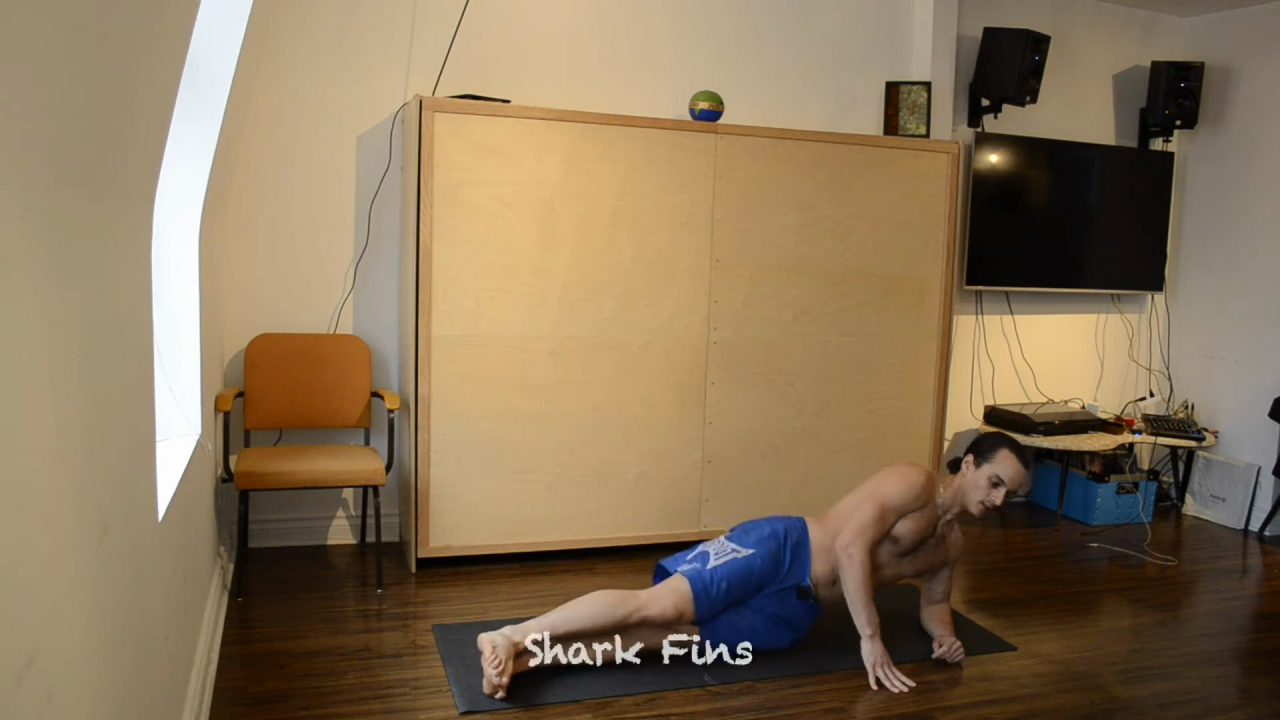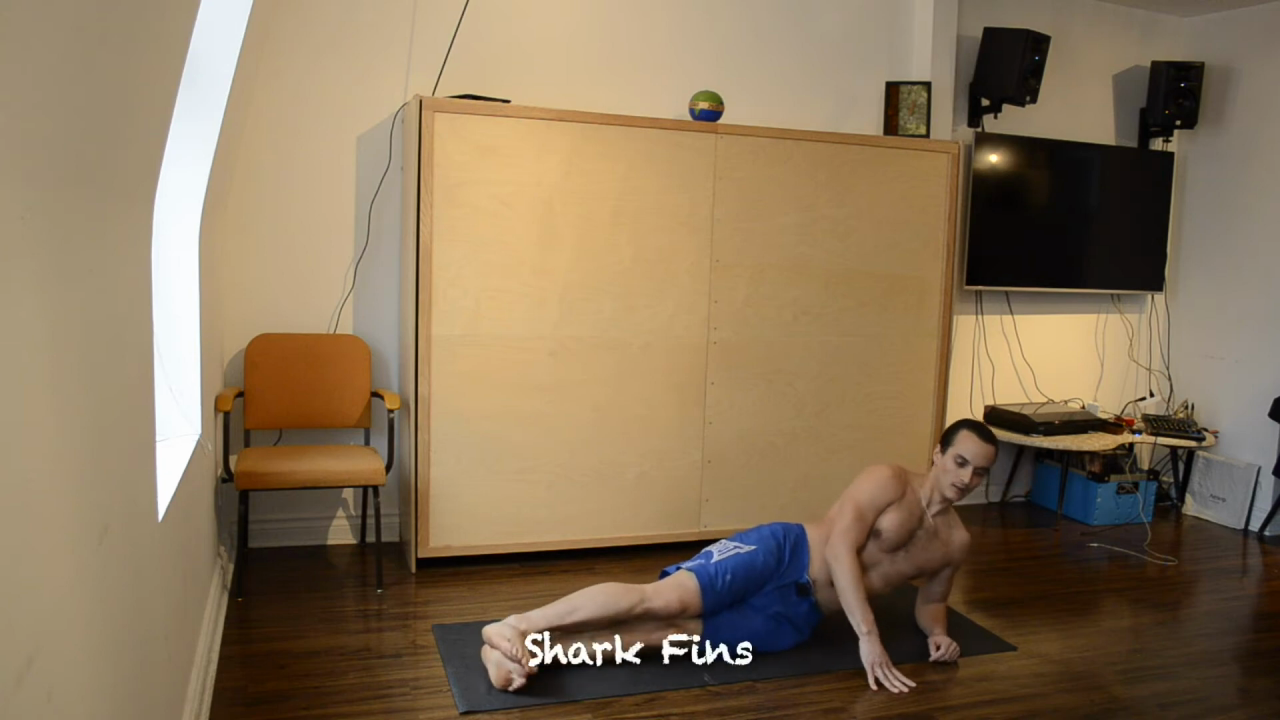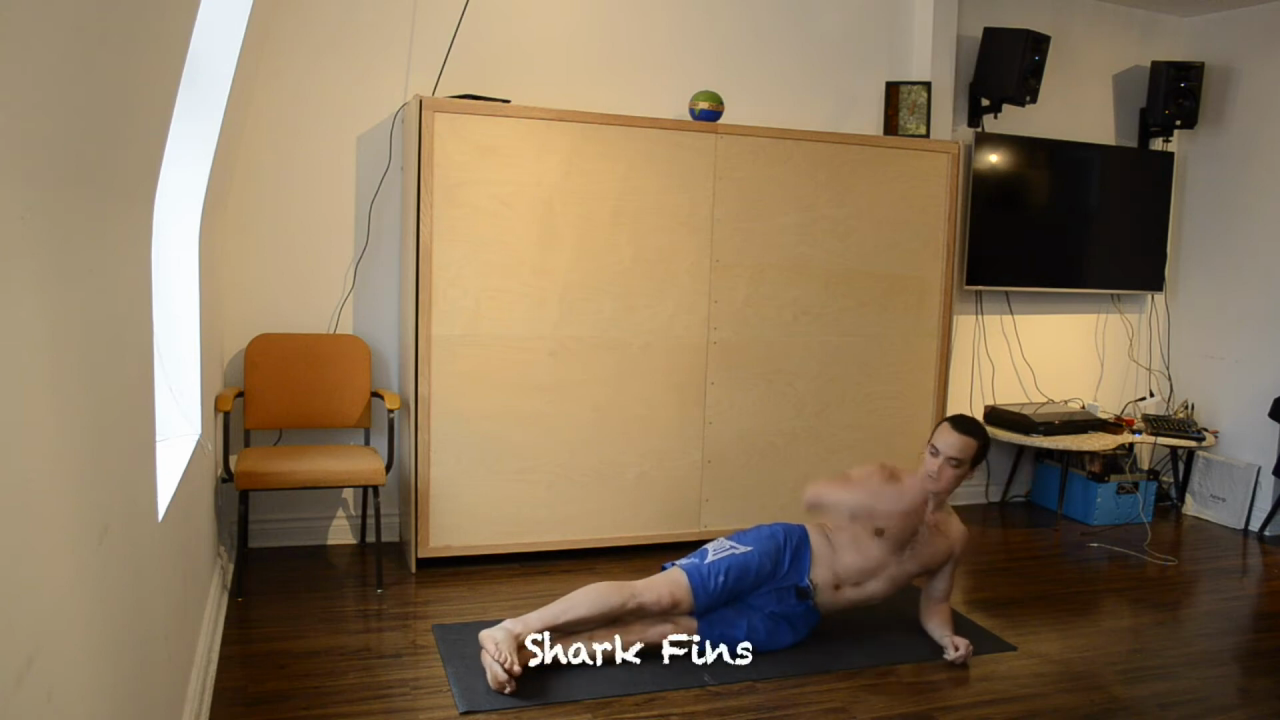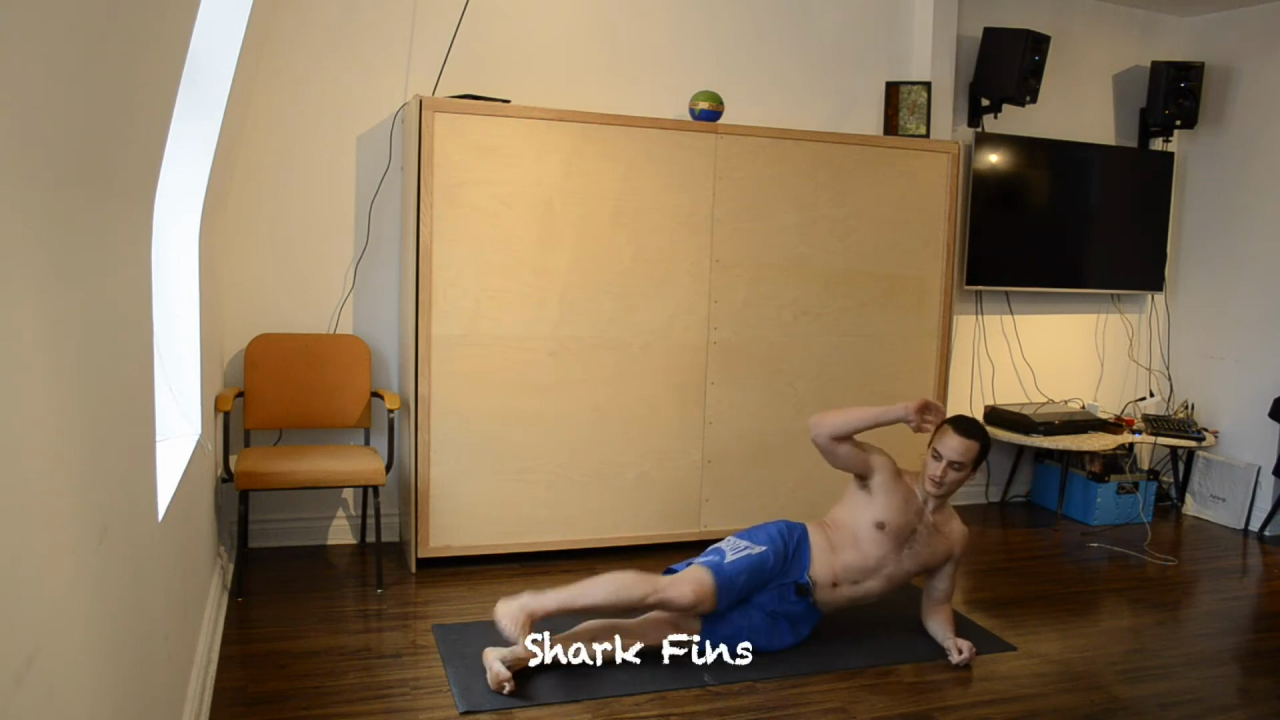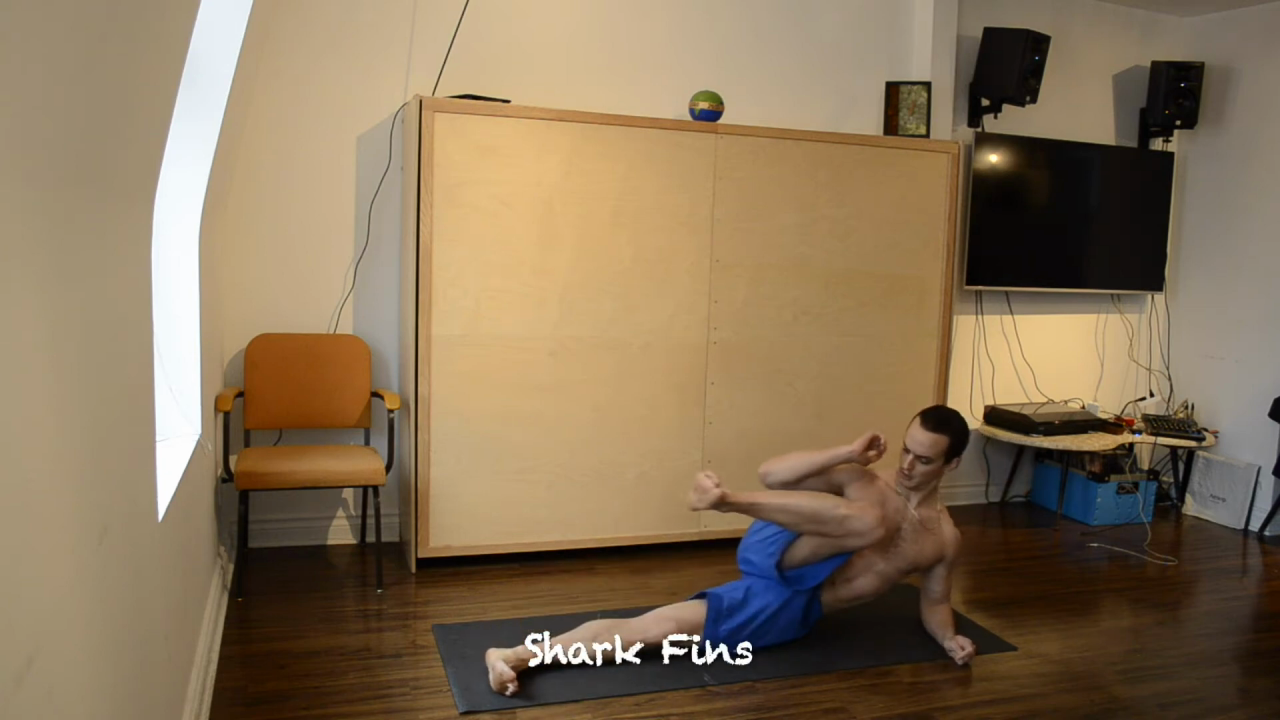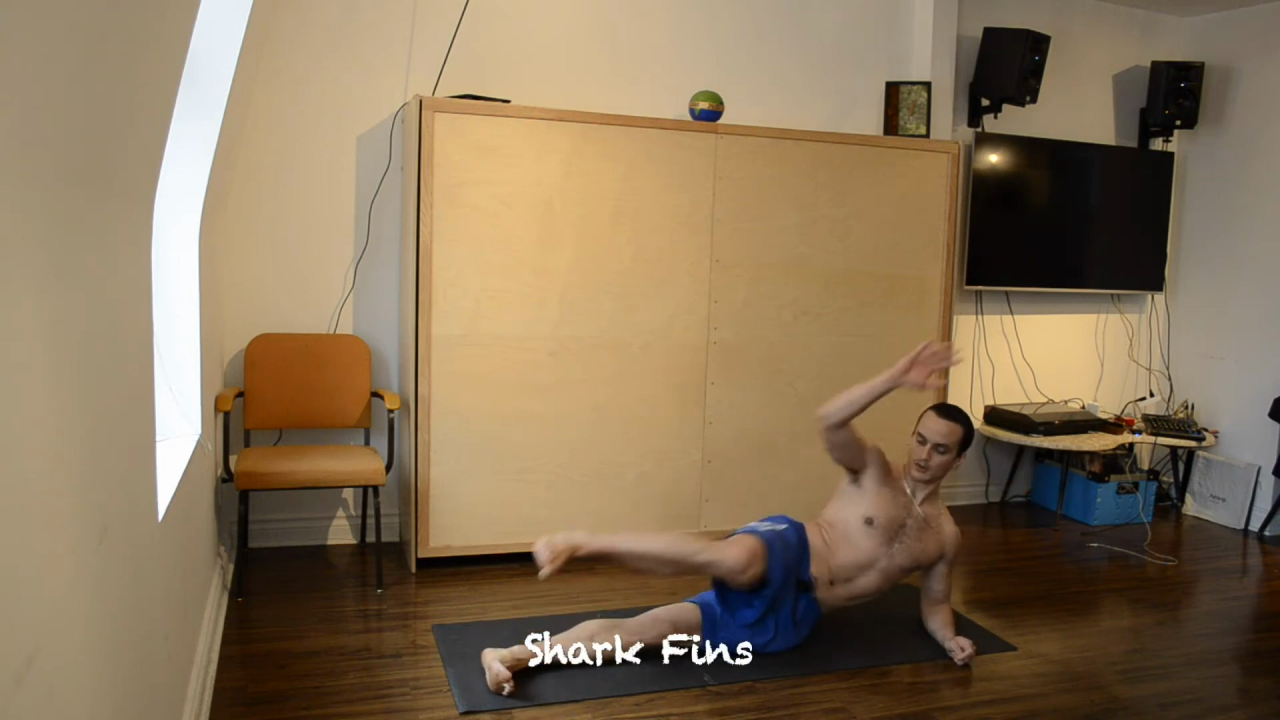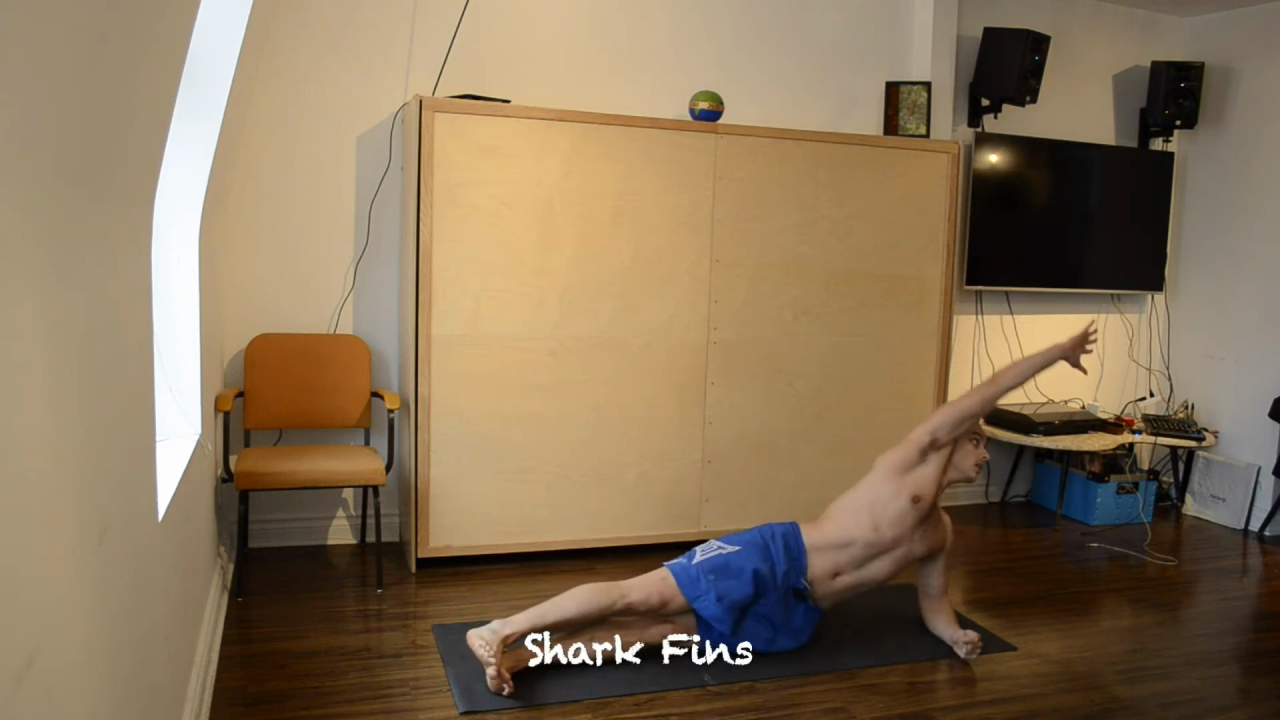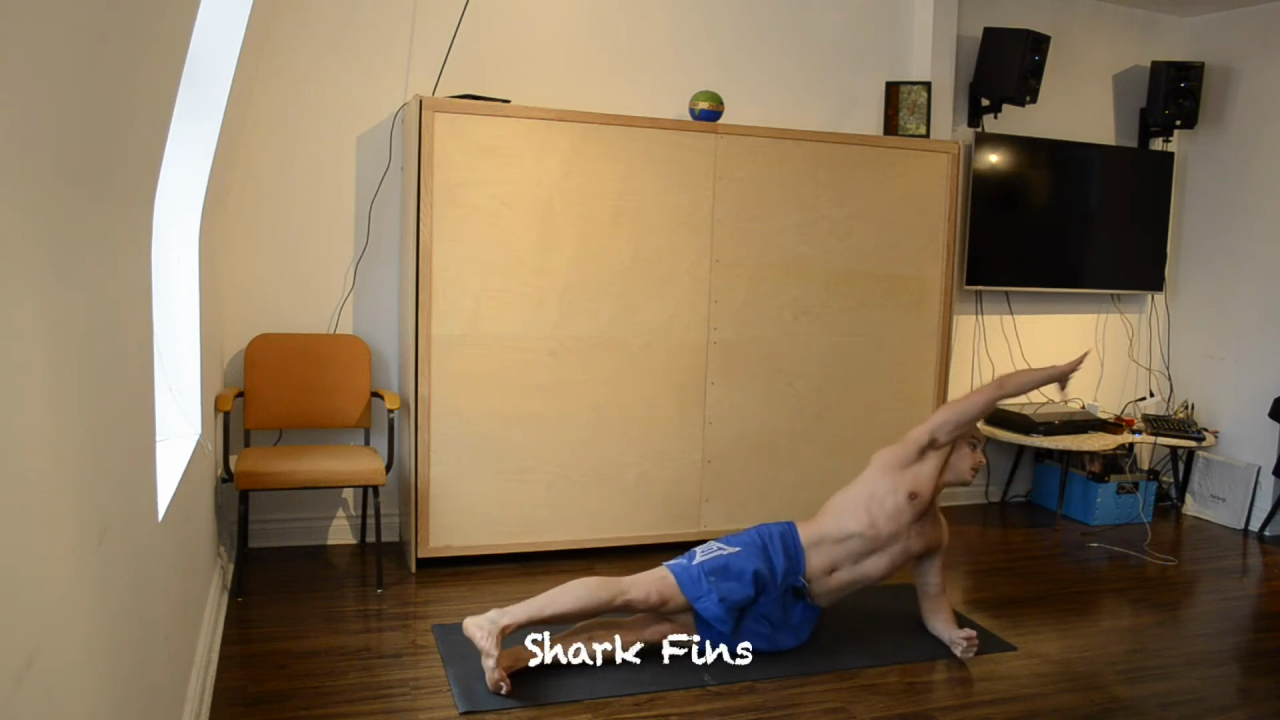
dt=0.5s
person 1, frame 1
left shoulder: (950, 542)
right shoulder: (913, 482)
left elbow: (934, 602)
right elbow: (850, 546)
left wrist: (944, 635)
right wrist: (870, 639)
left hip: (790, 610)
right hip: (777, 549)
left knee: (666, 635)
right knee: (656, 609)
left ankle: (526, 660)
right ankle: (511, 637)
person 1, frame 2
left shoulder: (955, 543)
right shoulder: (888, 480)
left elbow: (930, 600)
right elbow: (839, 548)
left wrist: (937, 633)
right wrist: (868, 636)
left hip: (794, 614)
right hip: (778, 554)
left knee: (670, 631)
right knee: (664, 603)
left ankle: (523, 654)
right ankle: (513, 629)
person 1, frame 3
left shoulder: (953, 537)
right shoulder: (884, 478)
left elbow: (934, 602)
right elbow: (816, 496)
left wrist: (948, 635)
right wrist: (905, 496)
left hip: (791, 616)
right hip: (782, 554)
left knee: (667, 630)
right knee: (656, 598)
left ankle: (524, 653)
right ankle: (510, 632)
person 1, frame 4
left shoulder: (953, 539)
right shoulder: (883, 474)
left elbow: (935, 603)
right elbow: (821, 429)
left wrist: (950, 639)
right wrist: (901, 413)
left hip: (793, 615)
right hip: (782, 552)
left knee: (666, 627)
right knee: (681, 595)
left ankle: (520, 654)
right ankle: (529, 603)
person 1, frame 5
left shoulder: (945, 537)
right shoulder: (860, 480)
left elbow: (935, 603)
right elbow: (770, 474)
left wrist: (950, 638)
right wrist: (849, 453)
left hip: (794, 612)
right hip: (777, 564)
left knee: (660, 628)
right knee: (869, 521)
left ankle: (521, 656)
person 1, frame 6
left shoulder: (945, 536)
right shoulder: (871, 470)
left elbow: (935, 601)
right elbow: (830, 420)
left wrist: (949, 638)
right wrist: (896, 378)
left hip: (793, 618)
right hip: (782, 554)
left knee: (660, 625)
right knee: (741, 560)
left ankle: (519, 654)
right ankle: (583, 542)
person 1, frame 7
left shoulder: (940, 532)
right shoulder: (920, 456)
left elbow: (933, 601)
right elbow: (986, 393)
left wrist: (955, 634)
right wrist: (1057, 350)
left hip: (791, 617)
right hip: (773, 559)
left knee: (661, 630)
right knee: (642, 598)
left ankle: (518, 658)
right ankle: (501, 635)
person 1, frame 8
left shoulder: (936, 532)
right shoulder: (919, 454)
left elbow: (932, 599)
right elbow: (984, 396)
left wrist: (952, 632)
right wrist: (1054, 374)
left hip: (790, 612)
right hip: (771, 555)
left knee: (658, 625)
right knee: (643, 598)
left ankle: (515, 656)
right ankle: (501, 625)
